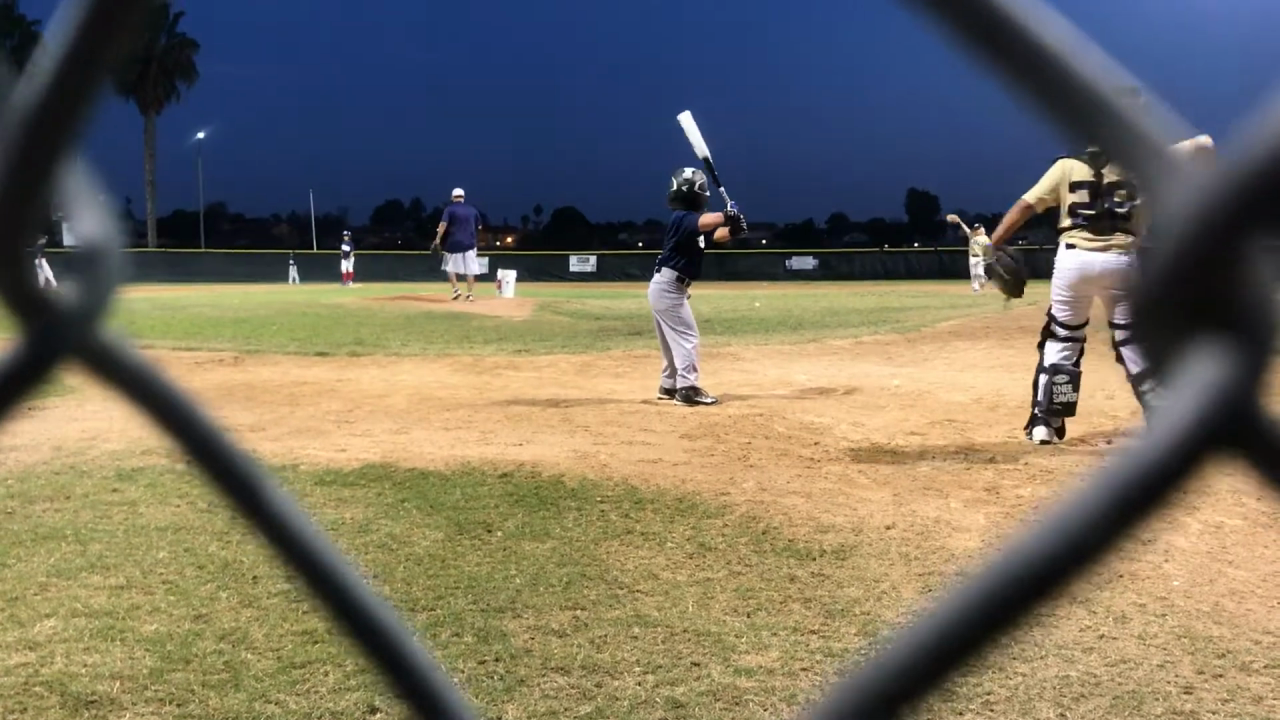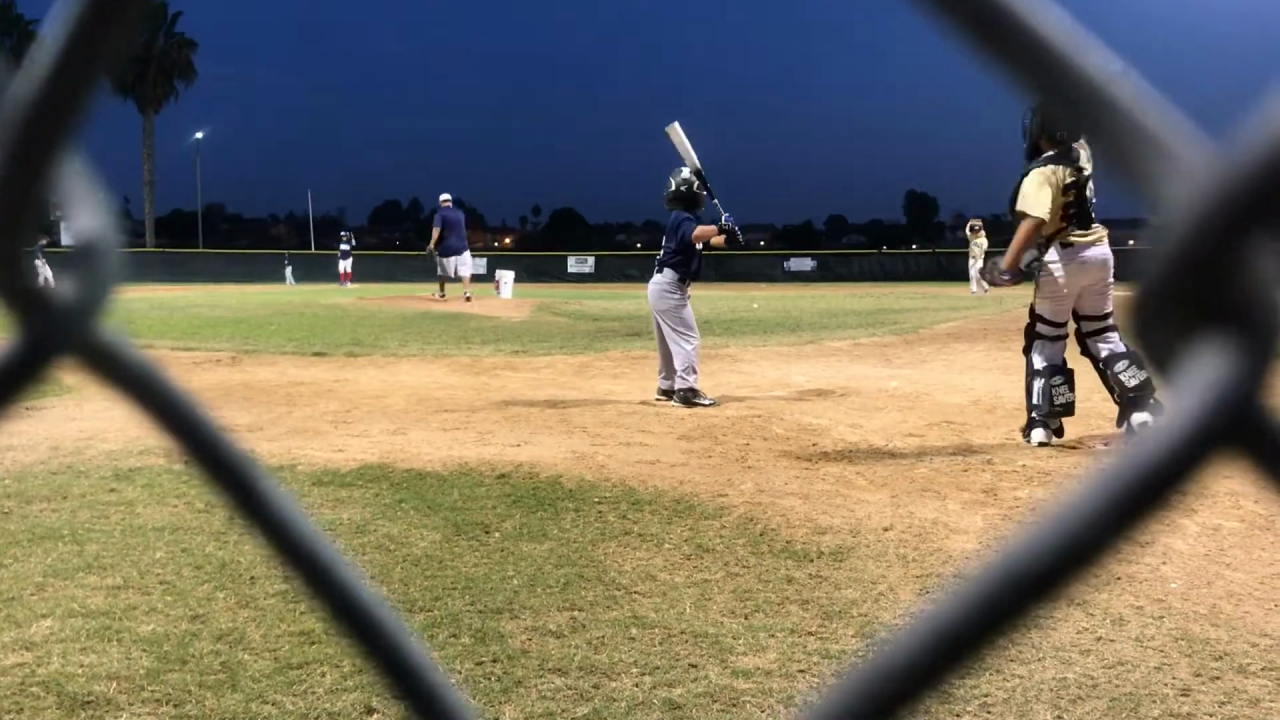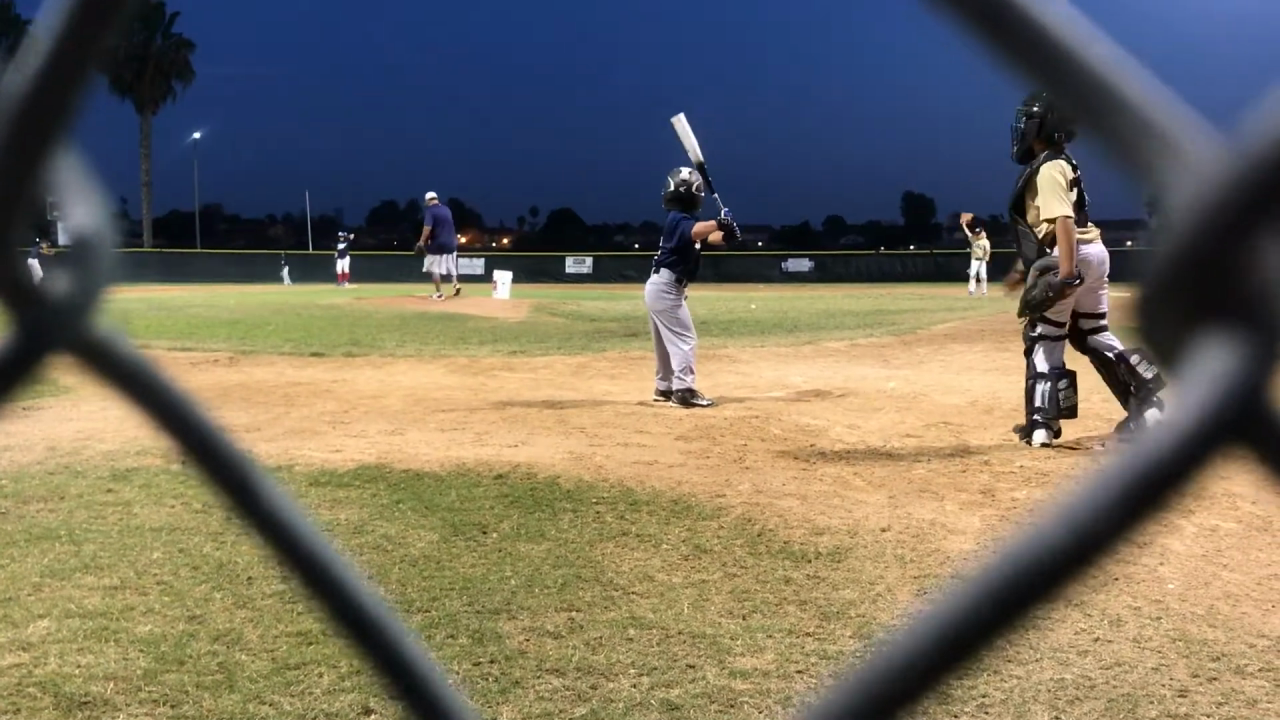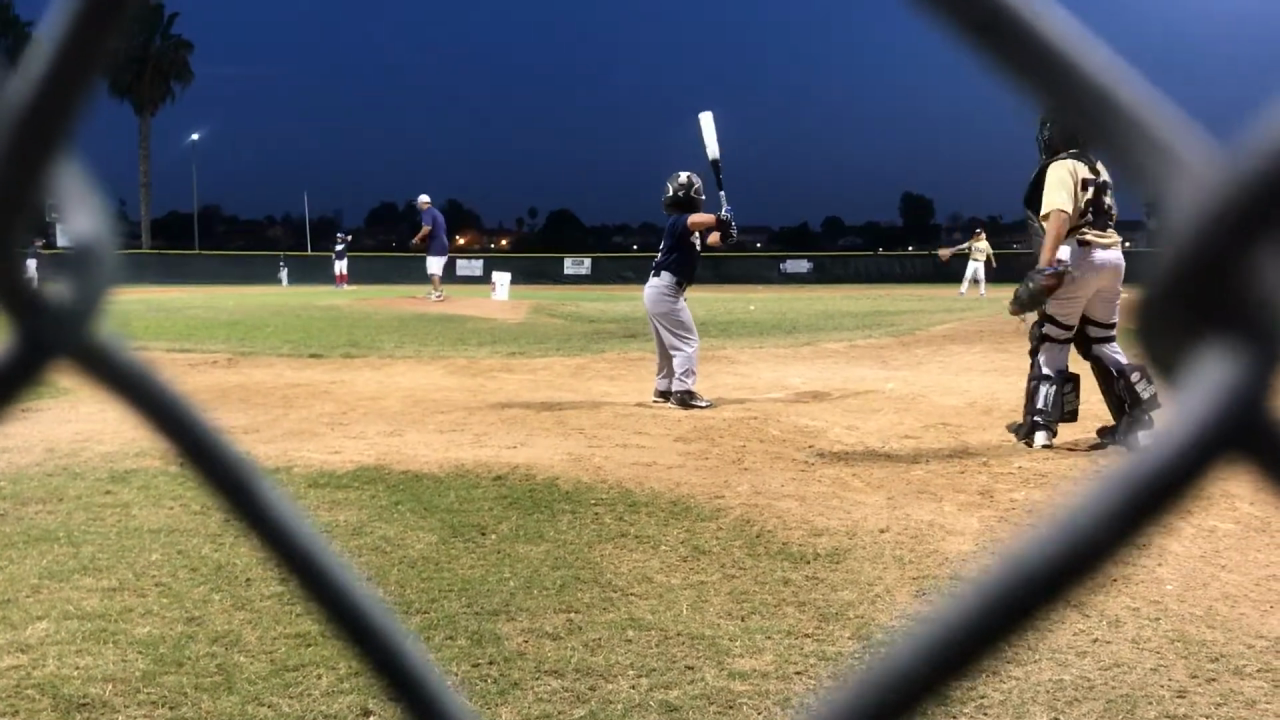
dt=0.3s
person 1, frame 1
left shoulder: (1067, 167)
left elbow: (1026, 205)
right elbow: (1203, 145)
left wrist: (995, 243)
right wrist: (1200, 141)
left hip: (1074, 262)
right hip: (1120, 263)
left knee: (1061, 342)
right knee: (1134, 344)
left ankle: (1045, 423)
person 1, frame 2
left shoulder: (1041, 173)
right shoulder: (1081, 152)
left elbow: (1034, 223)
left wrist: (1006, 264)
left hip: (1063, 259)
right hip: (1099, 253)
left knee: (1045, 341)
right knee: (1103, 335)
left ankle: (1042, 424)
right ankle: (1141, 408)
person 1, frame 3
left shoulder: (1048, 169)
right shoulder: (1061, 162)
left elbow: (1062, 222)
right elbow: (1041, 218)
left wrist: (1067, 273)
right wrist: (1023, 267)
left hip: (1067, 259)
right hip: (1094, 252)
left knee: (1044, 339)
right knee: (1095, 335)
left ankle: (1043, 423)
right ankle: (1144, 406)
person 1, frame 4
left shoulder: (1062, 167)
right shoulder: (1099, 170)
left elbow: (1059, 216)
left wrist: (1045, 265)
left hip: (1081, 256)
right hip: (1112, 257)
left knee: (1050, 340)
right knee: (1102, 341)
left ankle: (1039, 425)
right ankle: (1134, 423)
person 2, frame 1
left shoulder: (686, 219)
right shoulder: (682, 218)
left elbow: (714, 234)
right elbow: (705, 222)
left wrist: (733, 229)
right wrist: (726, 215)
left hip: (667, 287)
right hip: (668, 287)
left knee: (673, 339)
right knee: (687, 338)
left ankle: (669, 385)
right ankle: (687, 389)
person 2, frame 2
left shoulder: (683, 219)
right shoulder: (682, 219)
left elbow: (707, 240)
right elbow: (696, 235)
left wrist: (728, 238)
right wrist: (720, 227)
left hip: (663, 286)
right hip: (669, 287)
left knee: (670, 340)
right knee: (687, 339)
left ankle: (667, 387)
right ankle: (685, 390)
person 2, frame 3
left shoulder: (680, 219)
right shoulder: (679, 219)
left elbow: (707, 237)
right elbow: (696, 232)
left wrist: (726, 235)
right wrist: (719, 222)
left hip: (661, 287)
right hip: (666, 288)
left knee: (667, 340)
right knee: (684, 339)
left ankle: (665, 388)
right ankle: (683, 391)
person 2, frame 4
left shoulder: (689, 227)
right shoulder: (678, 222)
left elbow: (708, 238)
right elbow: (695, 221)
left wrist: (724, 235)
right wrist: (719, 219)
left hip: (660, 290)
right hip: (665, 291)
left knee: (670, 342)
right knee: (687, 342)
left ankle: (664, 388)
right ankle: (682, 393)
